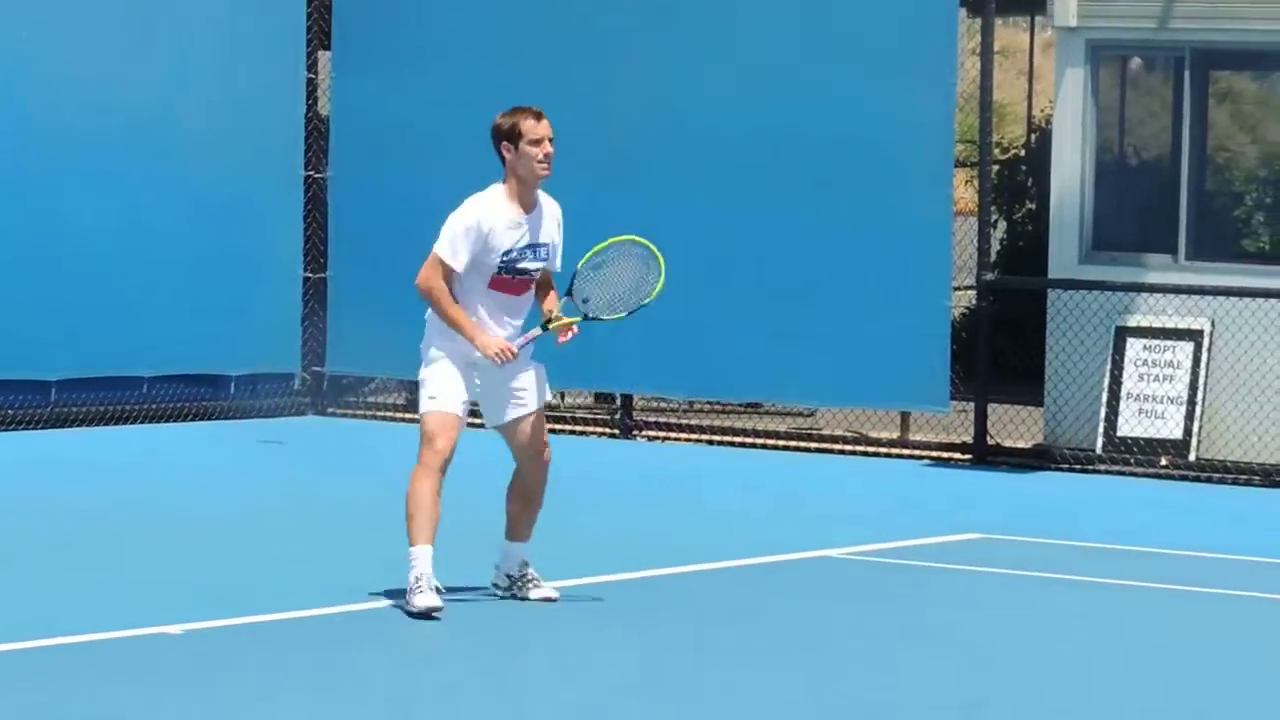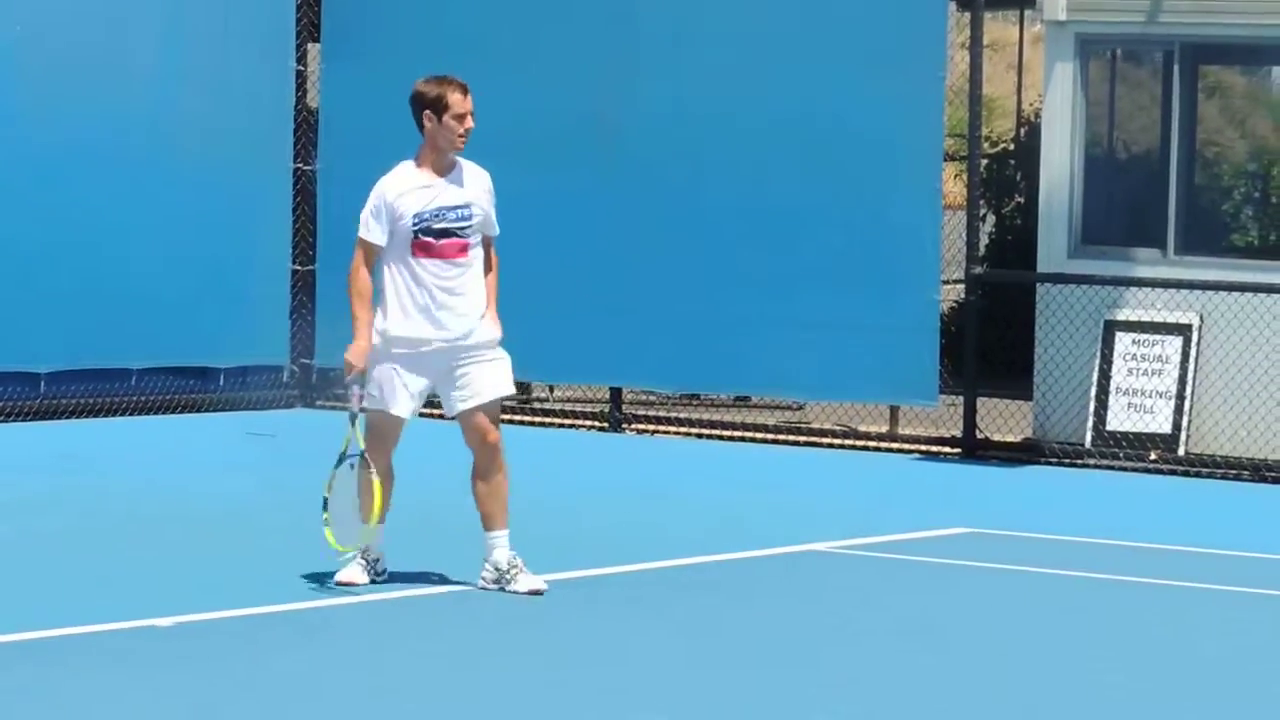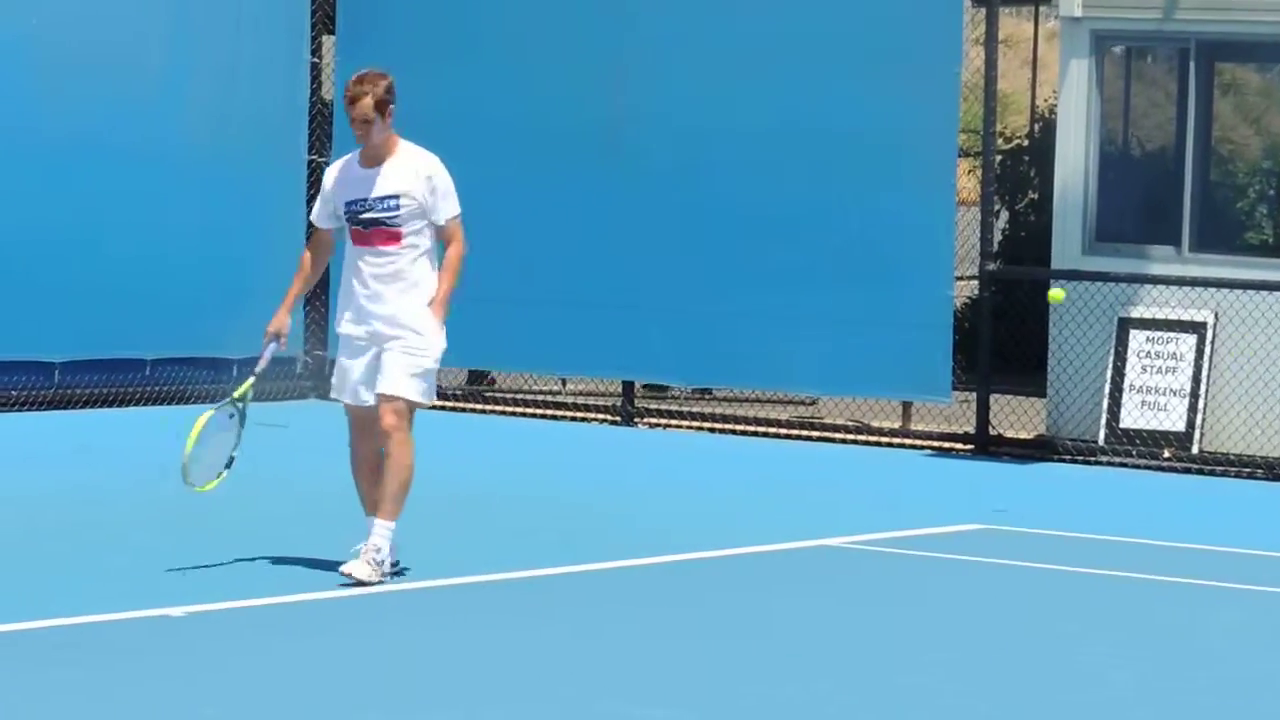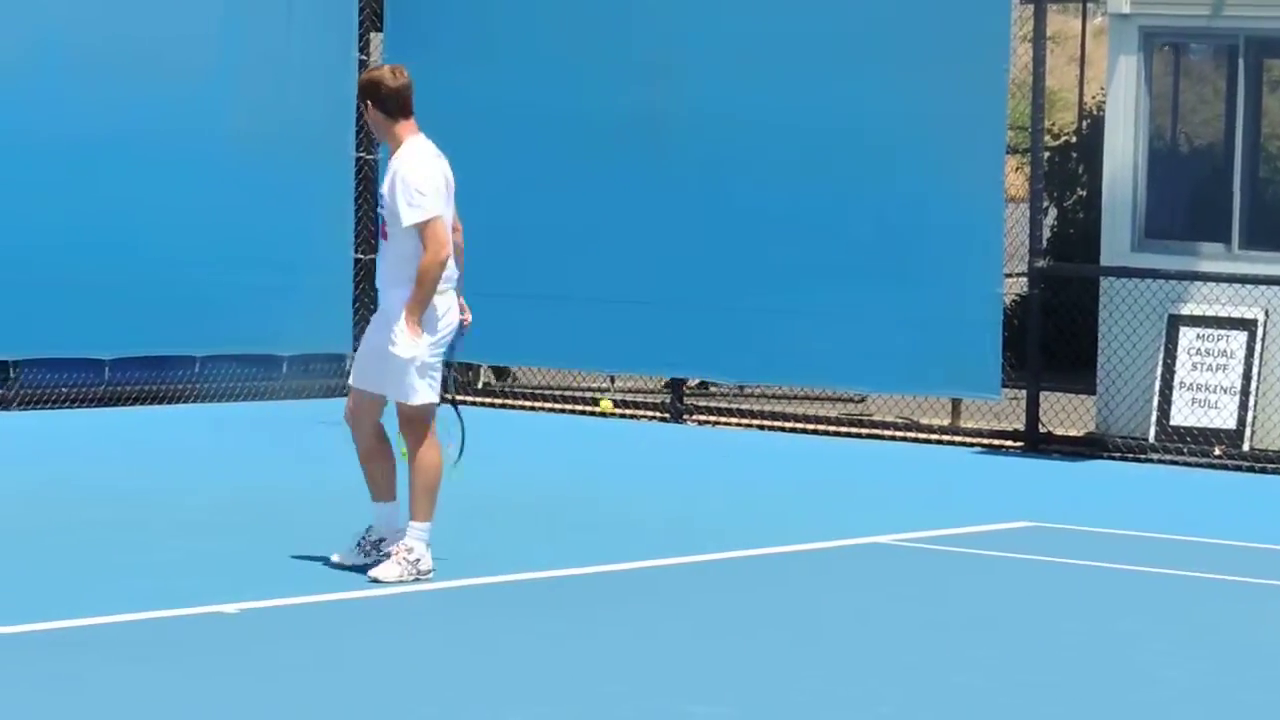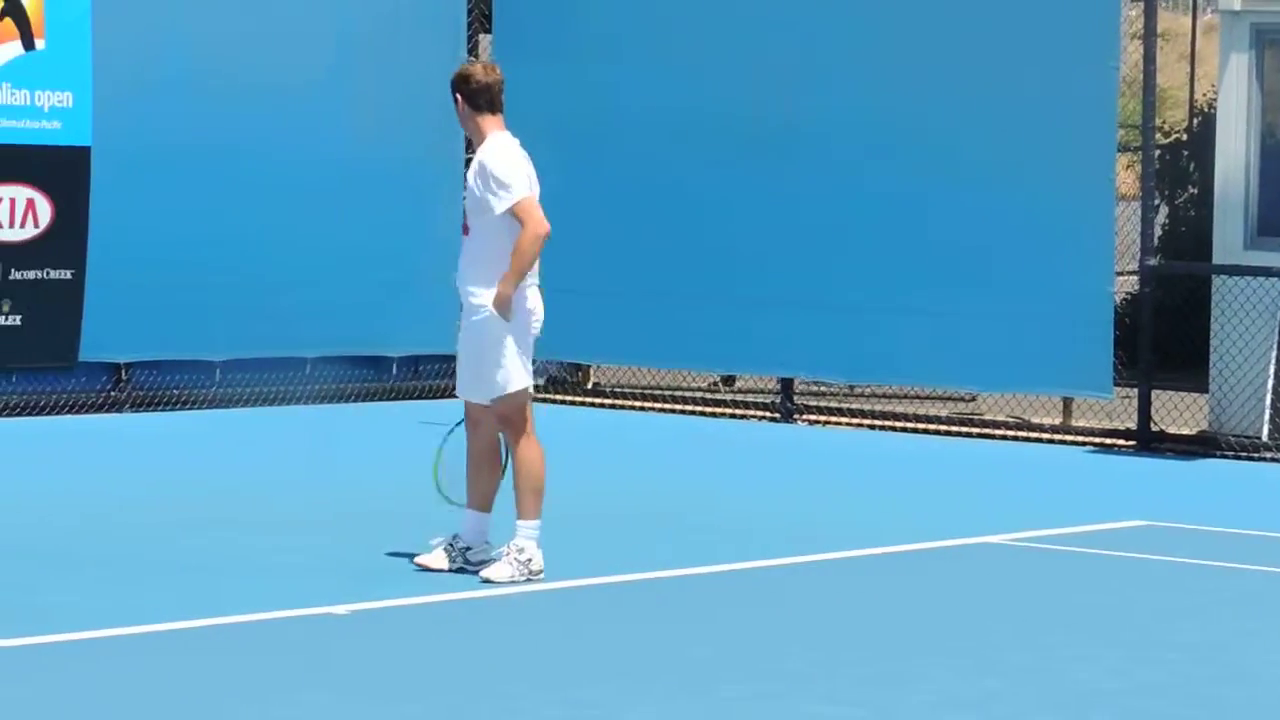
dt=0.5s
person 1, frame 1
left shoulder: (552, 213)
right shoulder: (477, 214)
right elbow: (428, 281)
left wrist: (555, 316)
right wrist: (478, 337)
left hip: (511, 354)
right hip: (455, 351)
left knee: (536, 455)
right knee: (438, 449)
left ankle: (512, 568)
right ankle: (420, 578)
person 1, frame 2
left shoulder: (478, 181)
right shoulder: (393, 188)
right elbow: (362, 265)
left wrist: (490, 311)
right wrist: (361, 336)
left hip: (470, 340)
right hip: (404, 341)
left knee: (488, 443)
right knee: (377, 445)
left ankle: (499, 561)
right ankle: (371, 552)
person 1, frame 3
left shoulder: (425, 169)
right shoulder: (337, 175)
left elbow: (455, 244)
right elbow: (318, 247)
left wrist: (435, 309)
right wrist: (286, 308)
left hip: (409, 320)
right hip: (356, 323)
left knee: (392, 426)
right knee: (361, 432)
left ankle: (380, 545)
right ankle: (377, 542)
person 1, frame 4
left shoulder: (412, 167)
right shoulder: (415, 158)
left elbow: (438, 250)
right elbow: (457, 235)
left wrist: (416, 314)
right wrist: (456, 298)
left hip: (416, 318)
right hip: (390, 314)
left knee: (416, 426)
right knee: (360, 415)
left ankle: (416, 548)
right ankle: (384, 530)
person 1, frame 5
left shoulder: (494, 157)
right shoulder: (497, 154)
left elbow: (537, 228)
right elbow: (512, 235)
left wrist: (506, 293)
right wrist: (508, 295)
left hip: (499, 312)
right hip: (482, 312)
left knee: (514, 424)
right knee: (479, 425)
left ankle: (528, 549)
right ankle: (471, 541)
